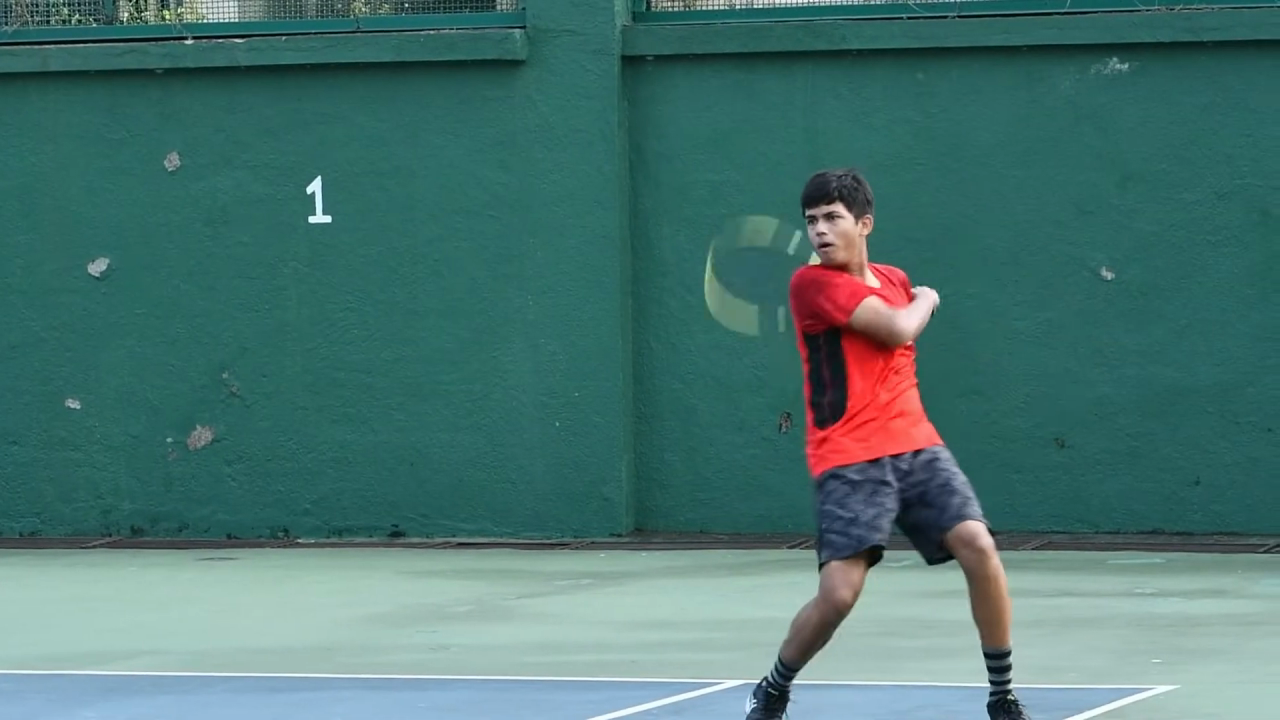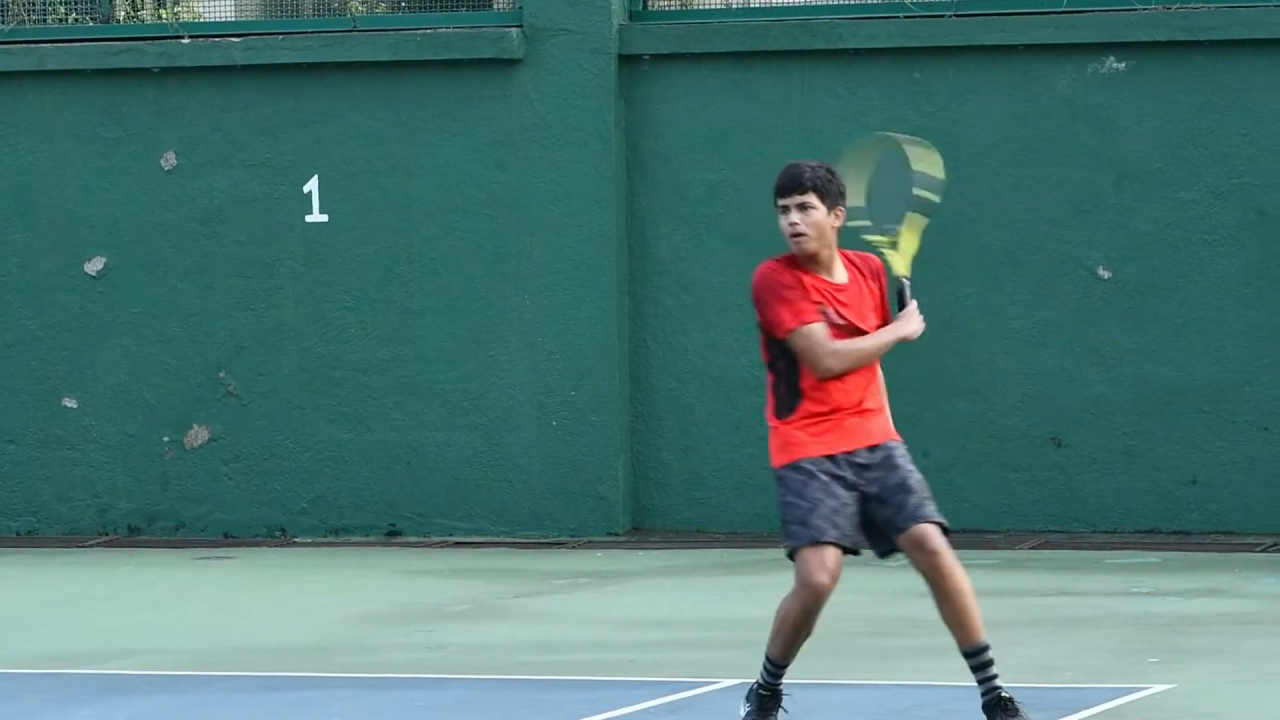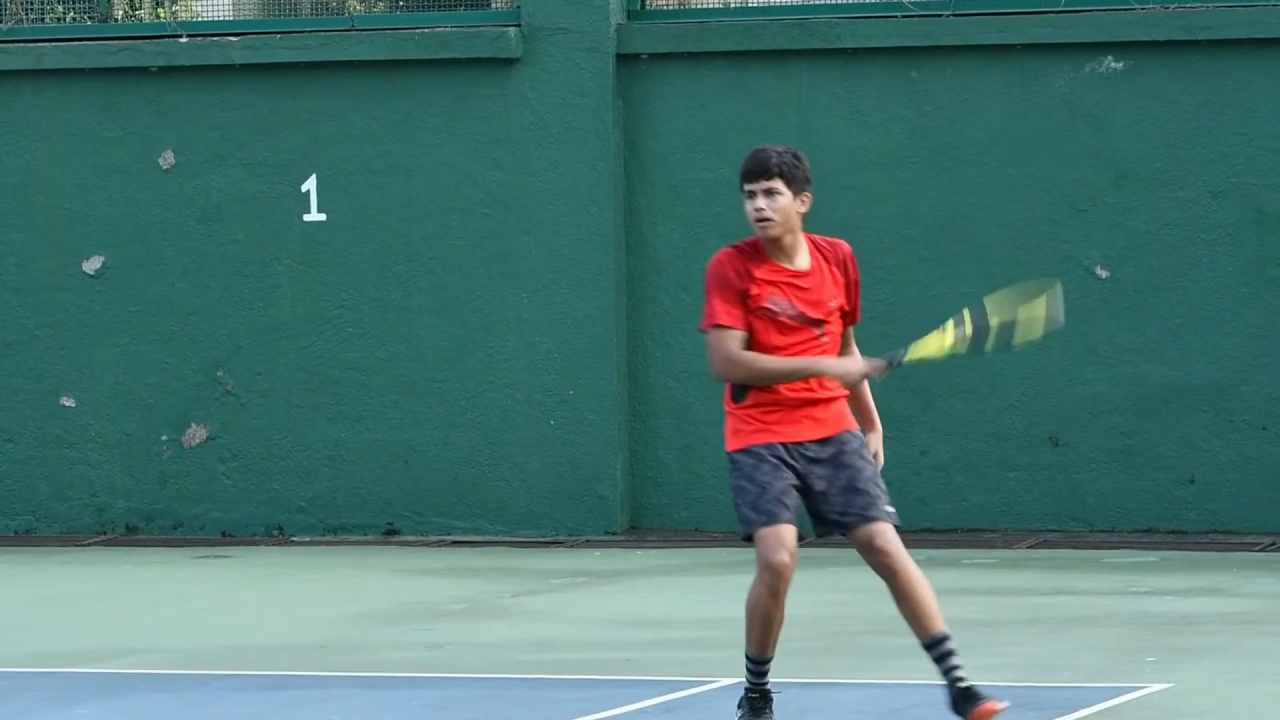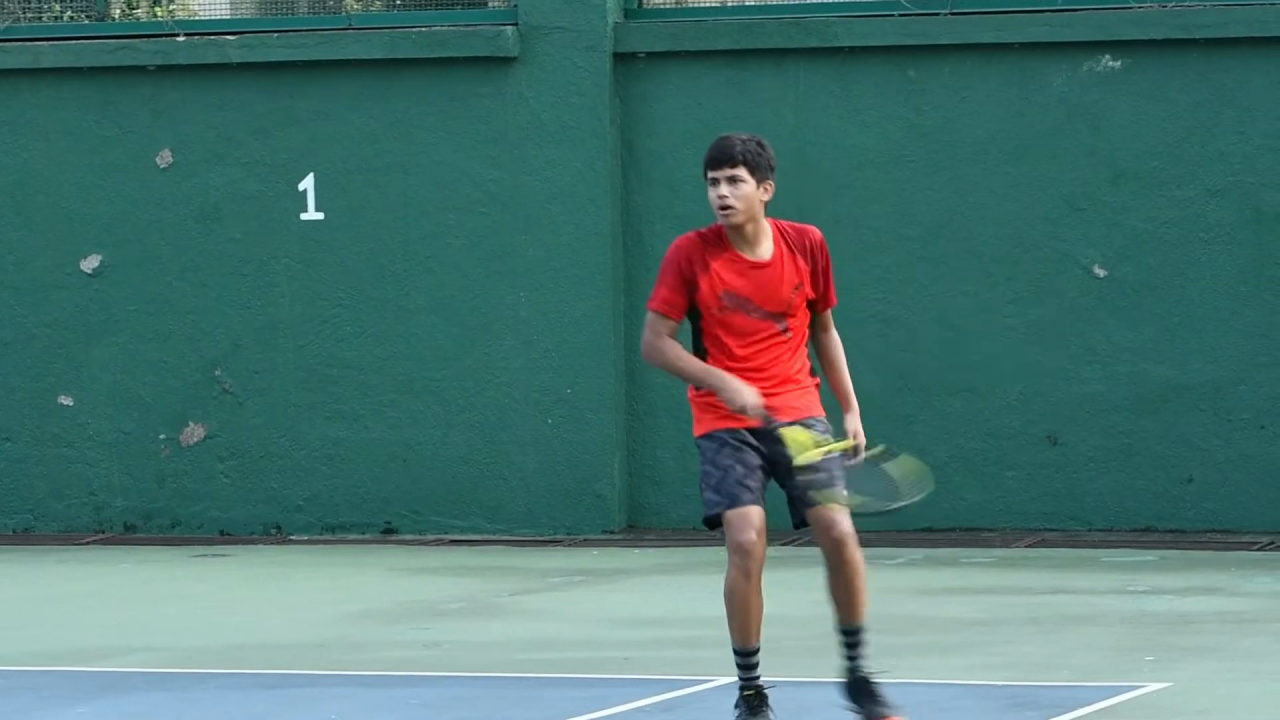
dt=0.2s
person 1, frame 1
left shoulder: (897, 283)
right shoulder: (811, 284)
right elbow: (899, 328)
right wrist: (925, 303)
left hip: (918, 448)
right hip: (850, 462)
left knee: (978, 547)
right knee: (838, 595)
person 1, frame 2
left shoulder: (871, 271)
right shoulder: (775, 278)
right elbow: (826, 360)
left wrist: (884, 430)
right wrist: (899, 330)
left hip: (874, 444)
right hip: (808, 454)
left knee: (933, 549)
right knee: (817, 578)
person 1, frame 3
left shoulder: (838, 257)
right shoulder: (729, 267)
right elbow: (727, 364)
left wrist: (870, 420)
right wrist: (821, 367)
left hip: (833, 433)
right hip: (761, 440)
left knee: (886, 548)
right knee: (777, 558)
person 1, frame 4
left shoulder: (807, 243)
right shoulder: (689, 253)
left elbow: (822, 330)
right elbow: (654, 345)
left wrist: (850, 408)
right wrist: (725, 385)
left hip: (799, 417)
right hip: (726, 424)
left knee: (839, 532)
right knee: (746, 540)
